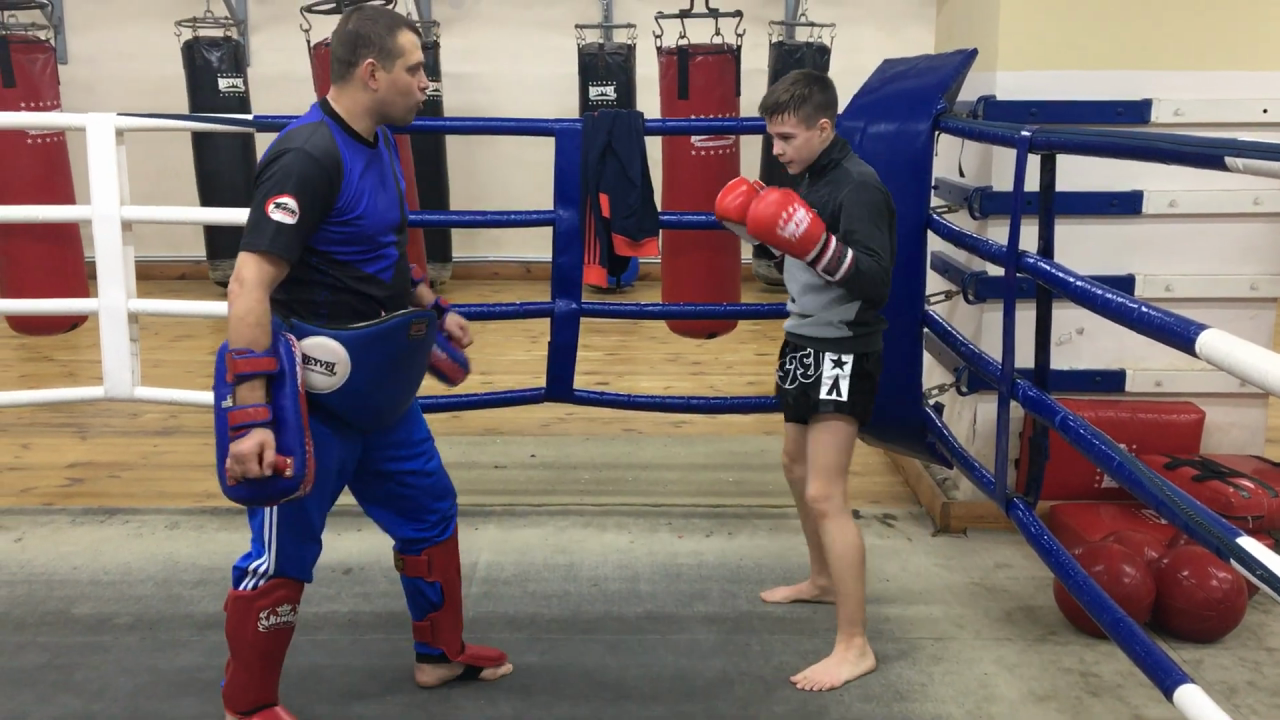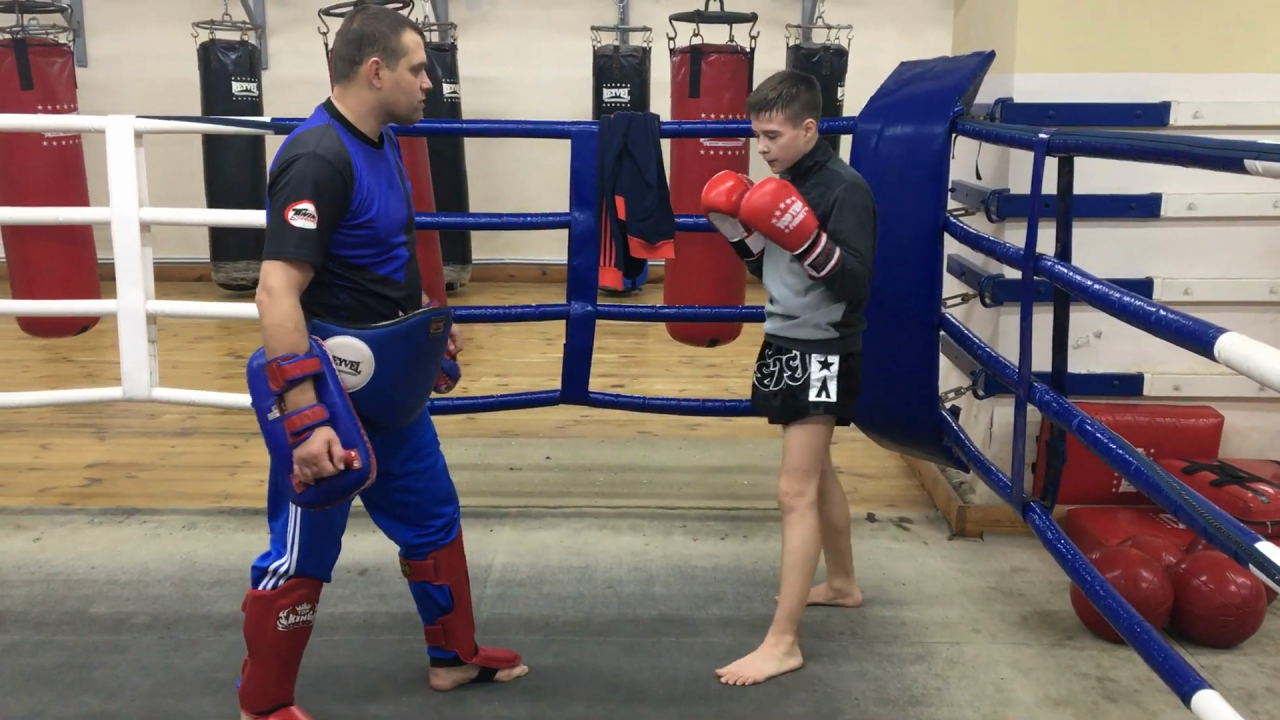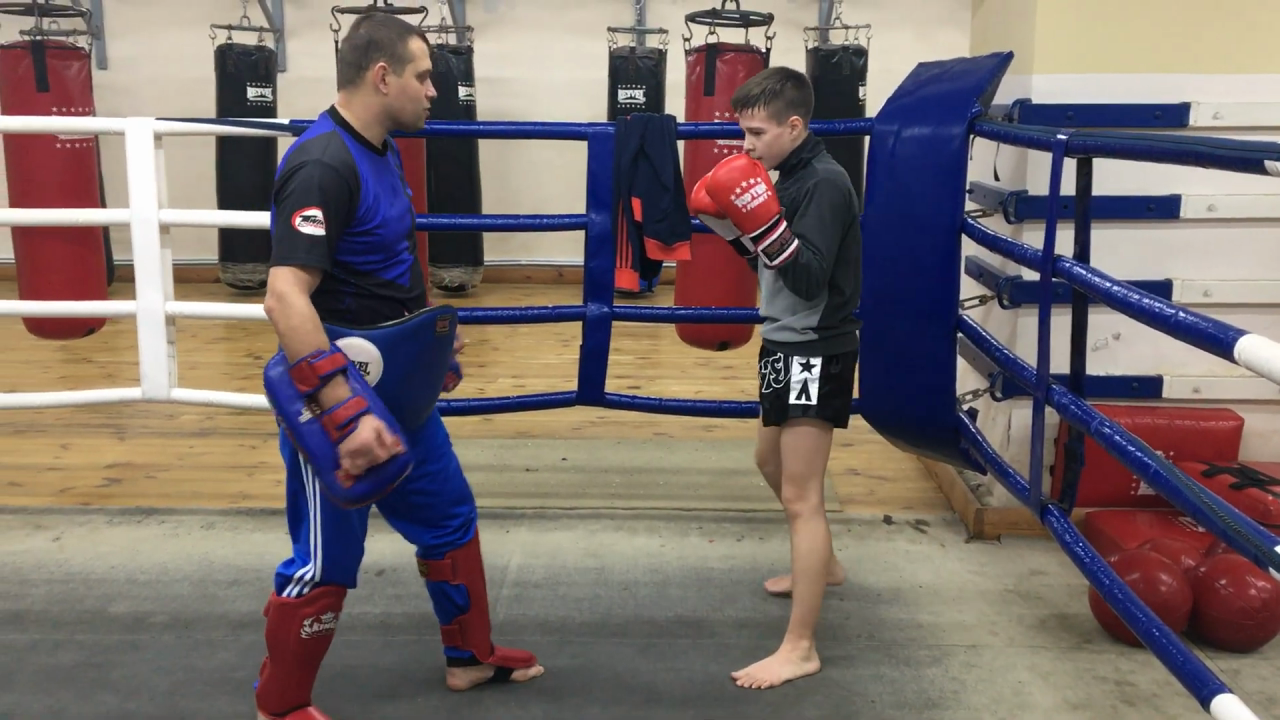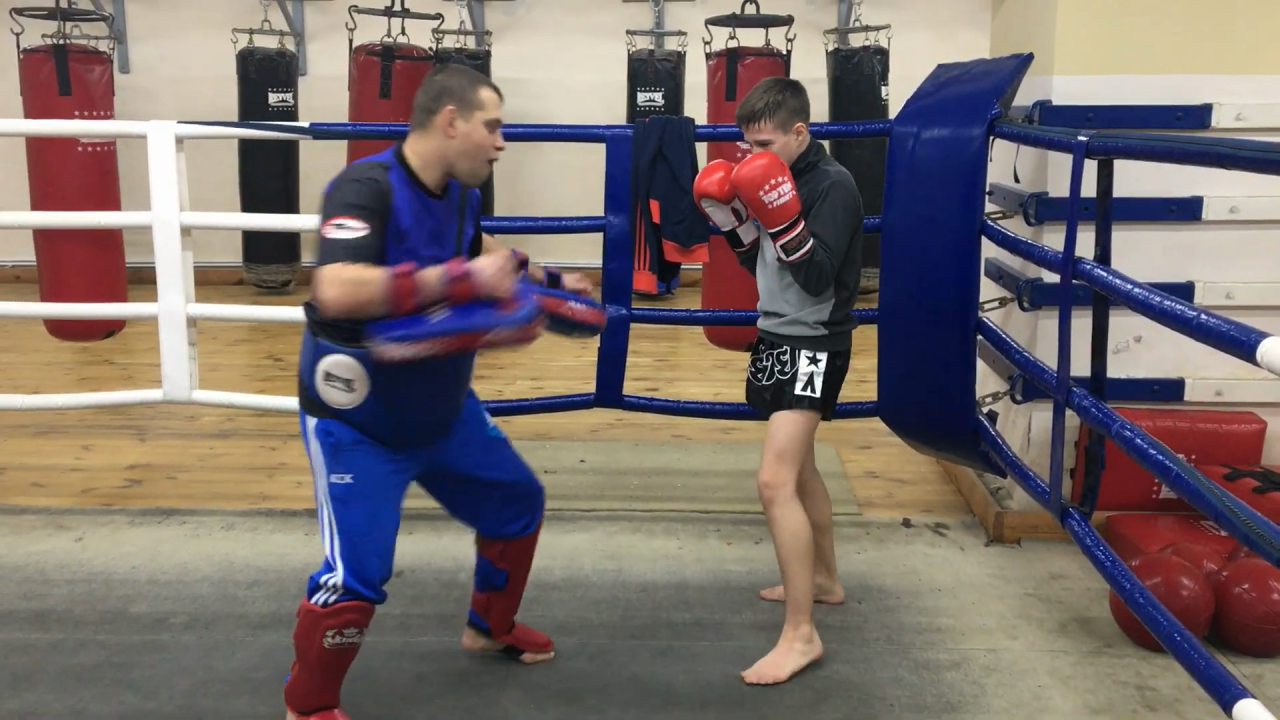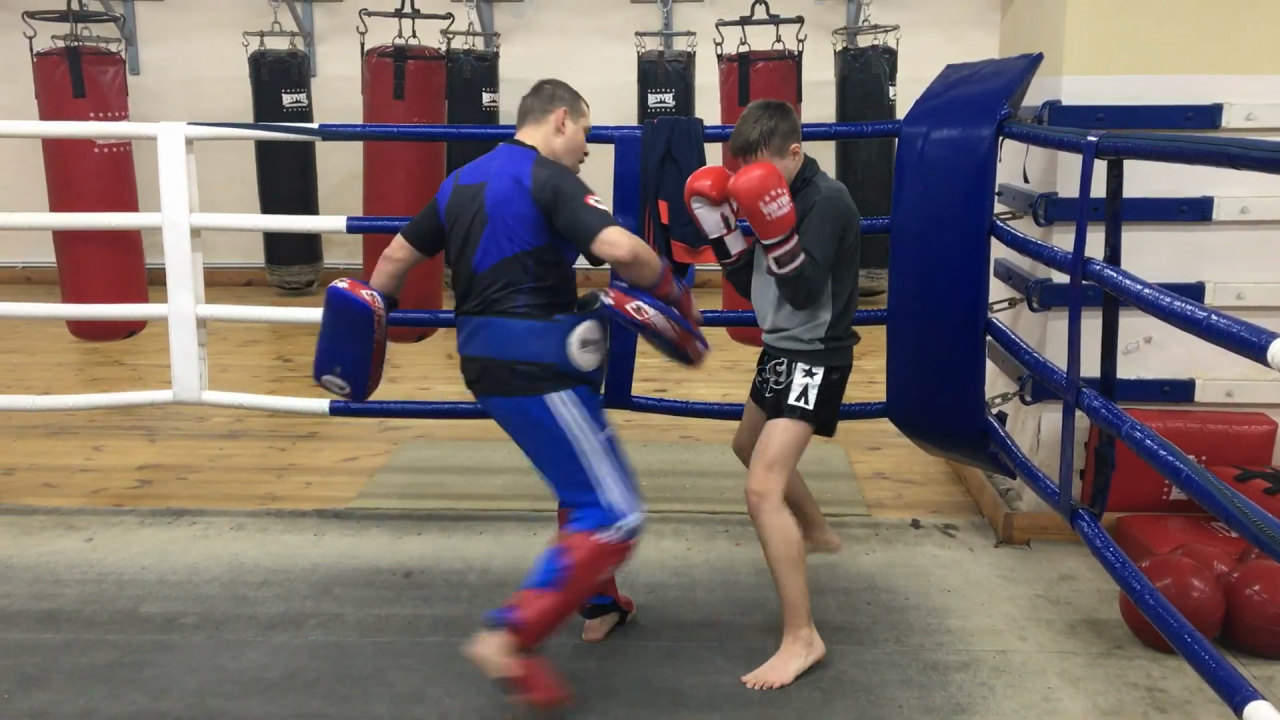
dt=0.4s
person 1, frame 1
left shoulder: (378, 143)
right shoulder: (308, 155)
right elbow: (250, 286)
left wrist: (433, 310)
right wrist: (251, 418)
left hip: (379, 384)
right hip: (312, 392)
left knee: (428, 512)
right knee: (282, 554)
left ankle: (440, 653)
person 1, frame 2
left shoulder: (380, 143)
right shoulder: (318, 158)
right elbow: (277, 294)
left wrist: (427, 321)
right wrist: (305, 420)
right hip: (331, 392)
left knee: (433, 519)
right knee: (301, 553)
left ankle: (454, 655)
person 1, frame 3
left shoulder: (380, 149)
right shoulder: (324, 165)
right elbow: (287, 298)
left wrist: (425, 321)
right wrist: (346, 415)
left hip: (394, 384)
right hip: (335, 398)
left knee: (449, 516)
right knee: (325, 563)
left ankle: (471, 657)
person 1, frame 4
left shoulder: (459, 190)
right shoulder: (362, 187)
right elbow: (335, 293)
left wrist: (549, 279)
right wrist: (451, 279)
left hip: (440, 400)
right hip: (356, 410)
left knee: (515, 500)
right knee: (356, 573)
left ankle: (490, 625)
person 1, frame 5
left shoulder: (463, 180)
right shoulder: (547, 178)
left elbow: (398, 257)
right elbow: (624, 253)
right wrist: (677, 295)
left hip: (490, 371)
right hip: (540, 369)
left knee: (587, 489)
right knee: (612, 514)
left ankle: (598, 606)
right ankle: (512, 637)
person 2, frame 1
left shoulder: (859, 185)
right shoulder: (809, 180)
left elbow: (875, 281)
left wrist: (813, 242)
right wrist: (758, 227)
left hip: (840, 355)
right hip: (804, 344)
left knee: (822, 494)
right knee: (800, 472)
left ankle: (853, 643)
right ankle: (825, 579)
person 2, frame 2
left shoulder: (845, 187)
right shoulder: (784, 183)
left elbow: (852, 282)
left wrist: (803, 234)
right wrist: (736, 229)
left hip: (824, 353)
right hip: (784, 344)
left knee: (795, 493)
right knee: (817, 475)
left ankle: (783, 642)
right ankle: (840, 582)
person 2, frame 3
left shoulder: (825, 183)
right shoulder: (788, 177)
left elbow: (807, 279)
left wrist: (763, 216)
right wrist: (732, 227)
left hip: (816, 355)
right hip: (789, 348)
left knee: (800, 499)
right knee: (771, 463)
left ankle: (800, 648)
right ankle: (819, 567)
person 2, frame 4
left shoulder: (834, 186)
right shoulder: (776, 183)
left elbow: (816, 276)
left wrist: (780, 214)
right wrist: (729, 216)
left hip: (812, 349)
right hip: (776, 340)
left knee: (774, 481)
right knee: (798, 468)
left ankle: (799, 634)
right ankle: (823, 577)
person 2, frame 5
left shoulder: (827, 199)
right shoulder: (766, 201)
left elbow: (804, 292)
right elbow: (749, 283)
left wrist: (775, 227)
right wrist: (716, 222)
left hip: (813, 359)
right hip: (778, 351)
left knee: (762, 491)
right knee: (749, 448)
left ankle: (801, 638)
right ankle: (816, 530)
